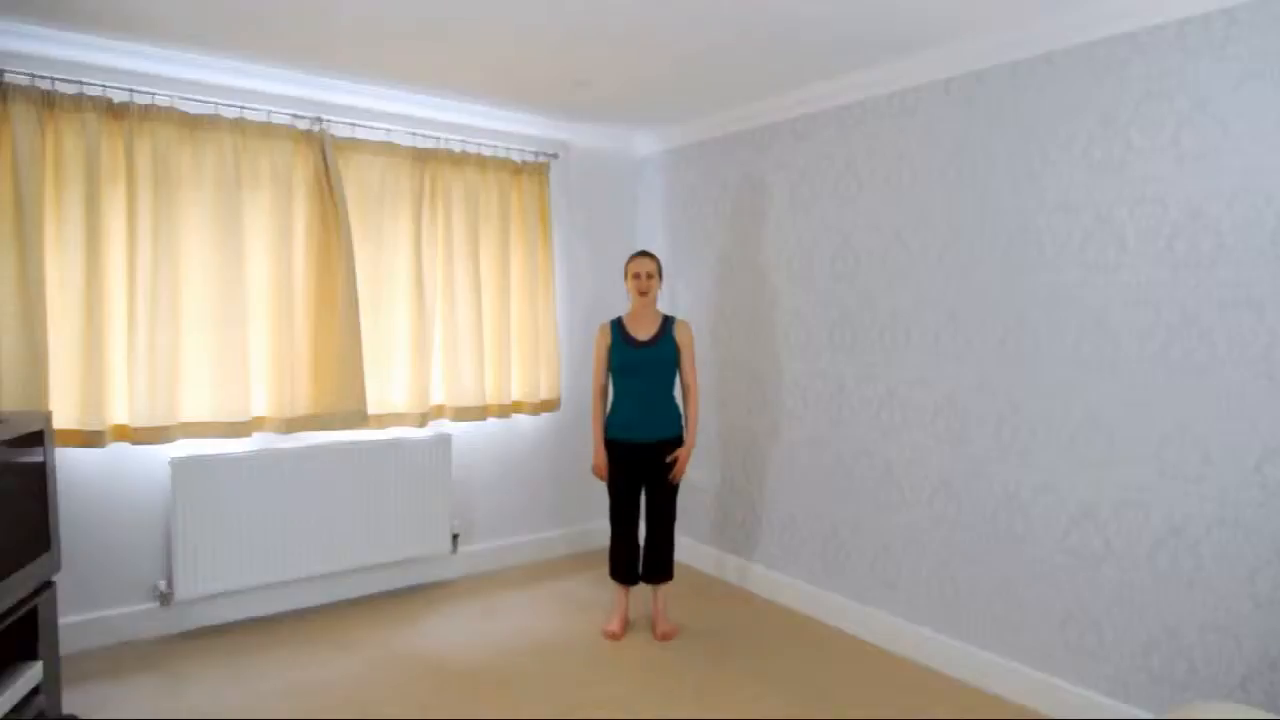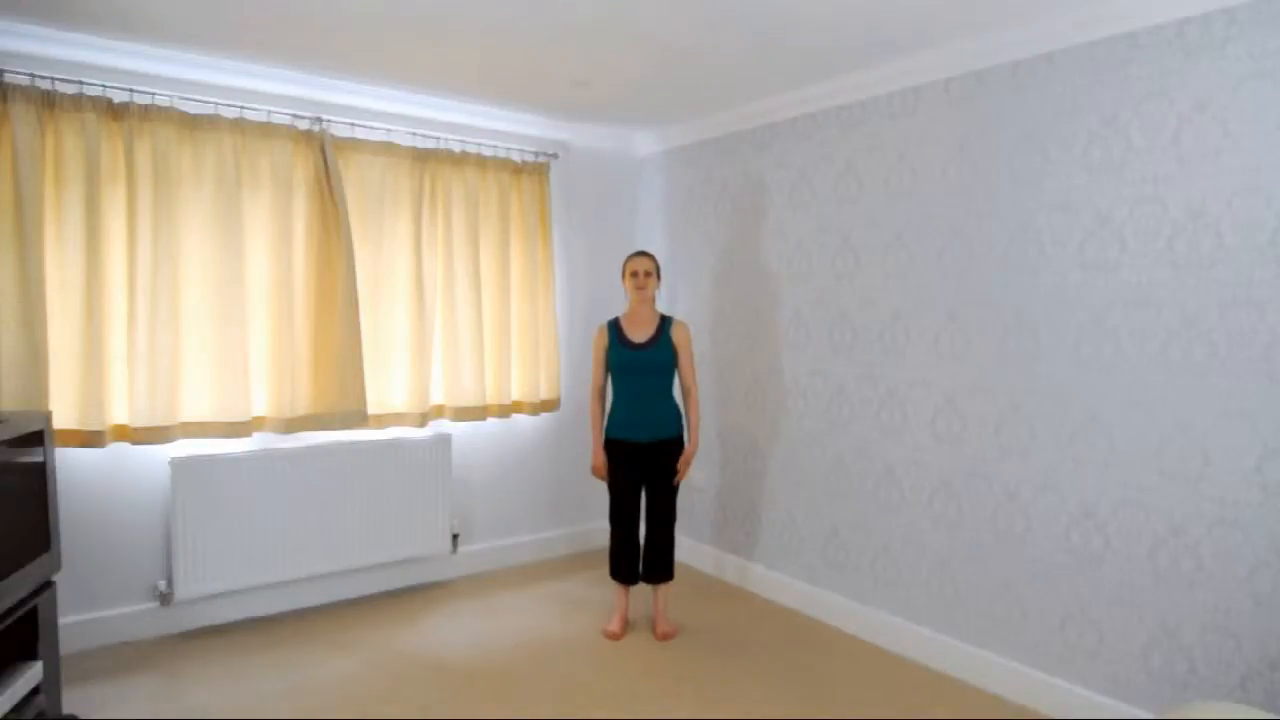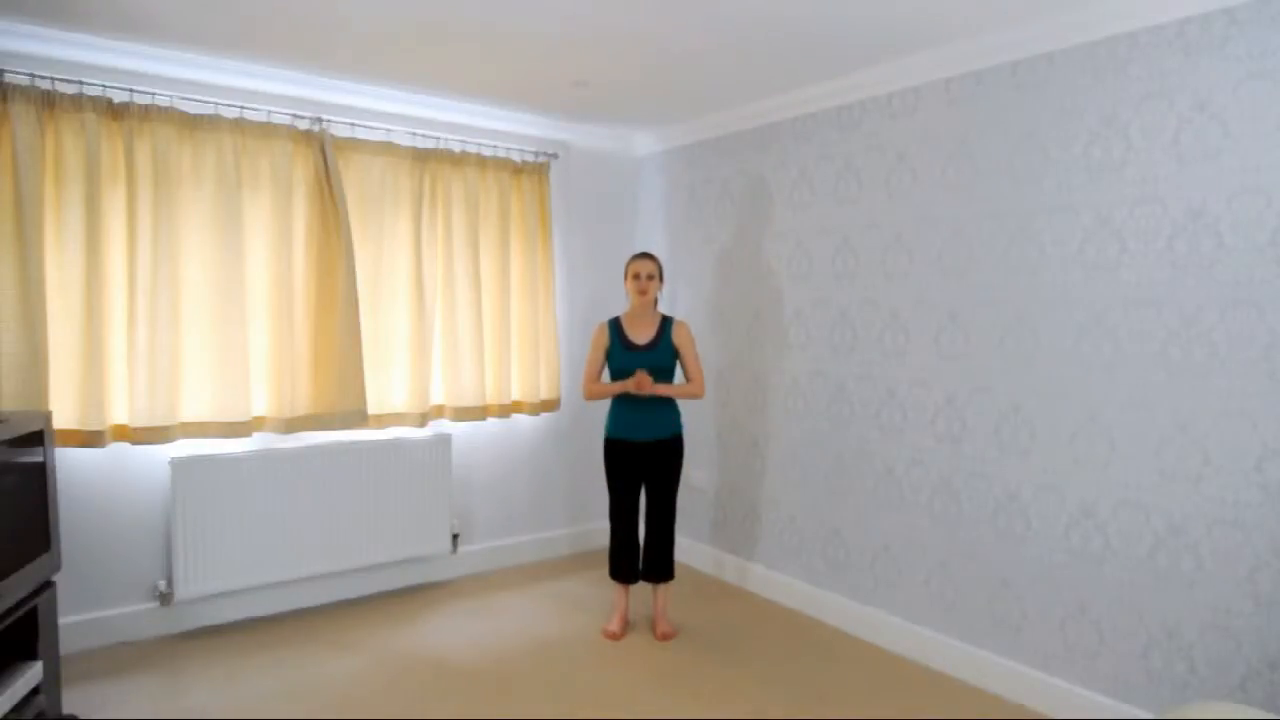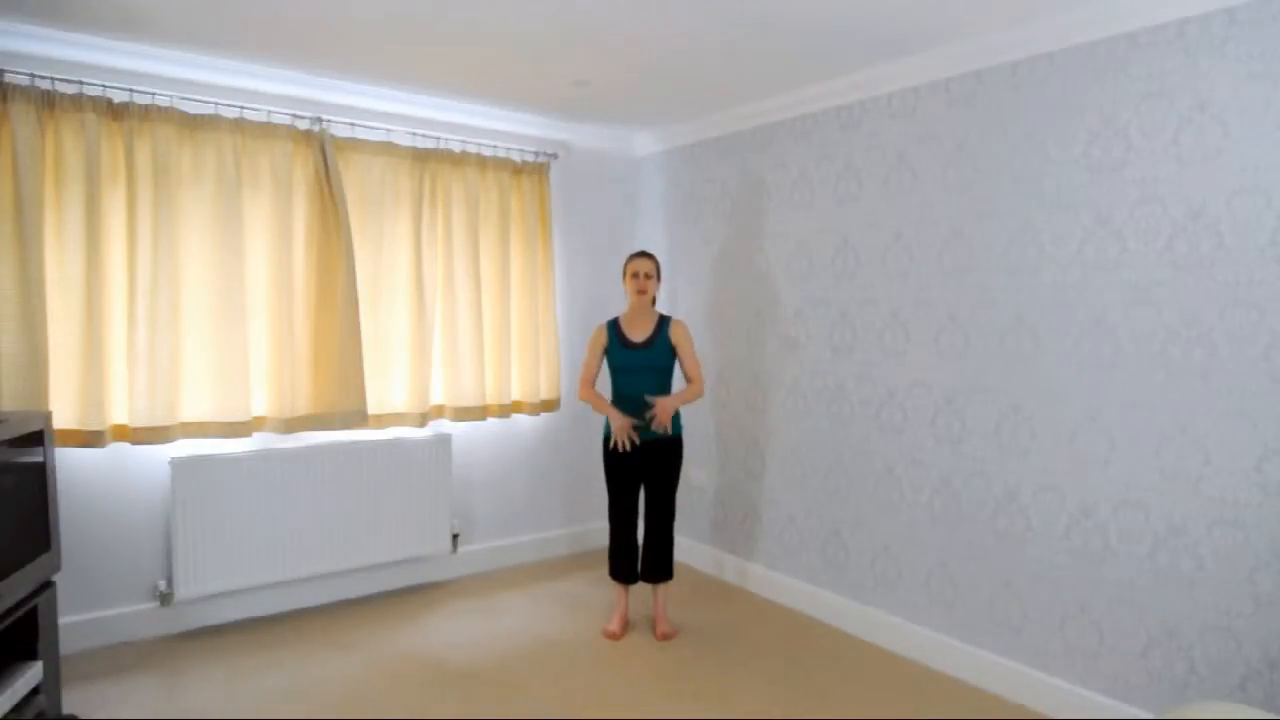
dt=0.7s
person 1, frame 1
left shoulder: (678, 330)
right shoulder: (609, 331)
left elbow: (690, 389)
right elbow: (599, 392)
left wrist: (690, 442)
right wrist: (598, 447)
left hip: (665, 442)
right hip: (621, 442)
left knee: (661, 522)
right knee: (622, 522)
left ankle: (660, 609)
right ankle: (620, 608)
person 1, frame 2
left shoulder: (676, 330)
right shoulder: (606, 332)
left elbow: (690, 389)
right elbow: (597, 392)
left wrist: (692, 442)
right wrist: (597, 447)
left hip: (665, 442)
right hip: (621, 442)
left knee: (661, 521)
right knee: (622, 521)
left ankle: (660, 609)
right ankle: (621, 608)
person 1, frame 3
left shoulder: (677, 330)
right shoulder: (607, 331)
left elbow: (698, 387)
right elbow: (589, 389)
left wrist: (655, 387)
right wrist: (626, 385)
left hip: (665, 441)
right hip: (620, 441)
left knee: (661, 520)
right knee: (622, 520)
left ankle: (660, 609)
right ankle: (620, 608)
person 1, frame 4
left shoulder: (674, 329)
right shoulder: (606, 331)
left elbow: (697, 385)
right elbow: (585, 388)
left wrist: (672, 401)
right wrist: (611, 412)
left hip: (663, 441)
right hip: (621, 440)
left knee: (661, 519)
right knee: (621, 520)
left ankle: (660, 609)
right ankle: (621, 608)
